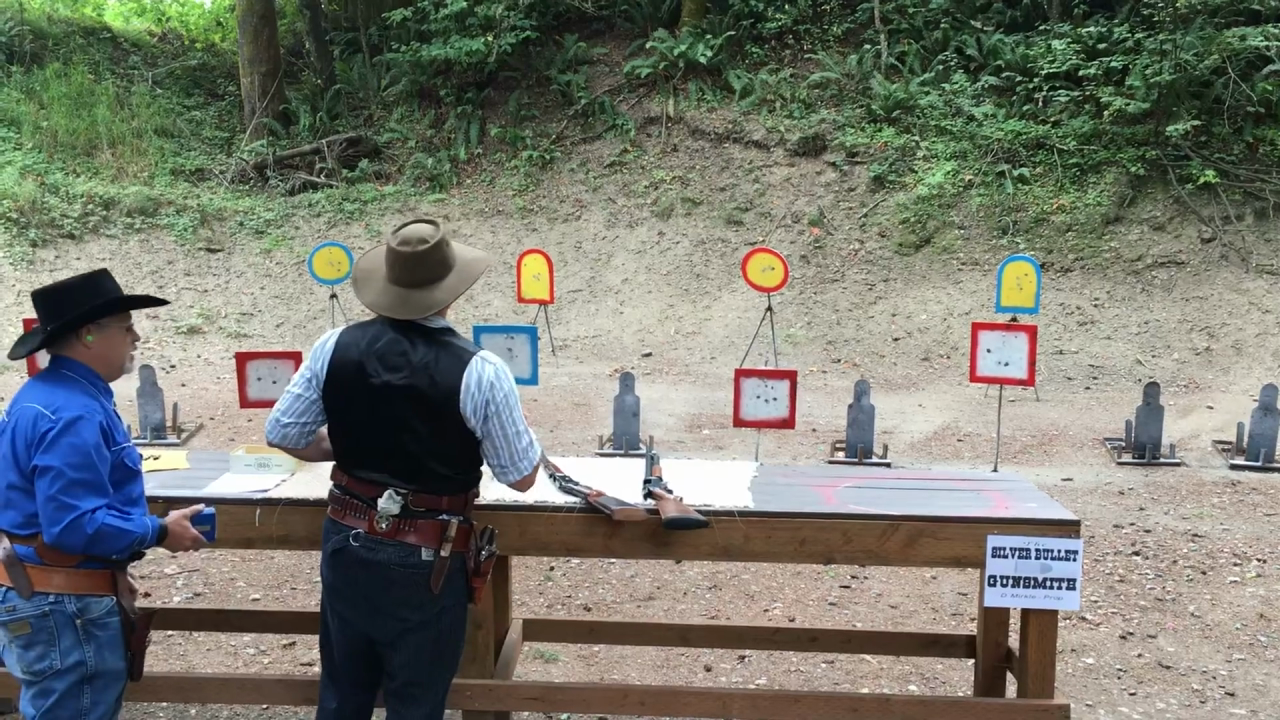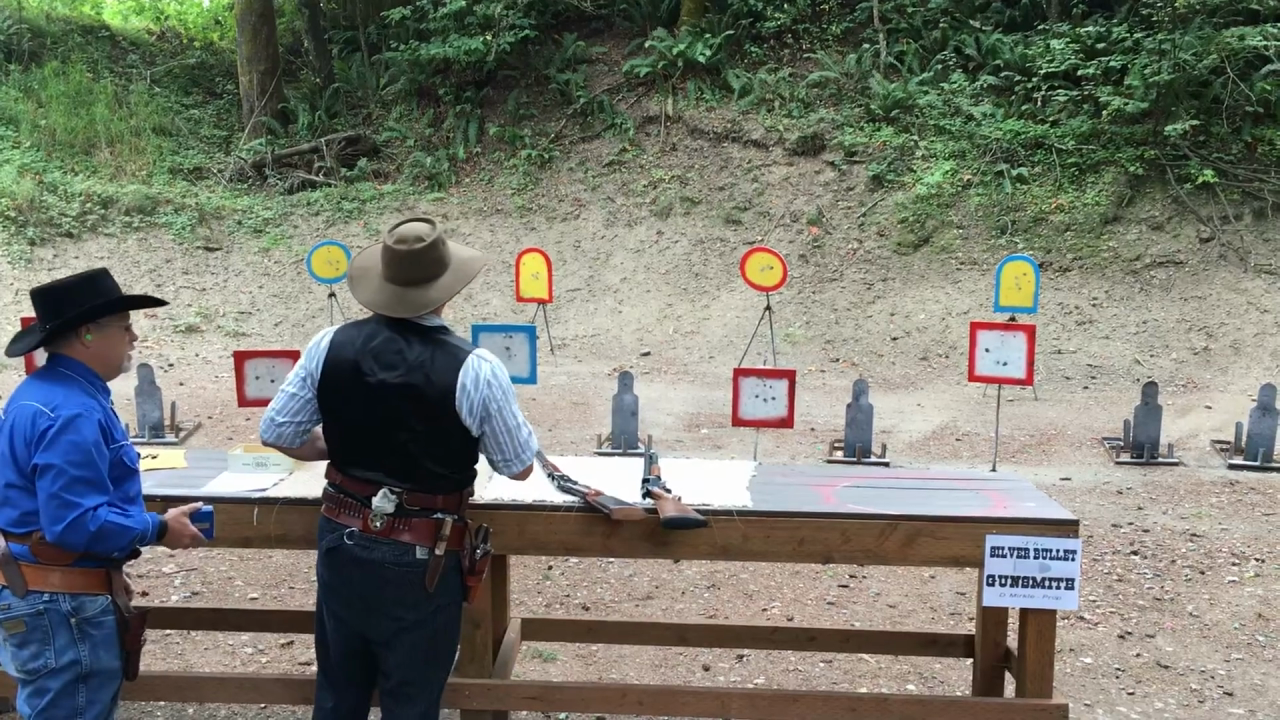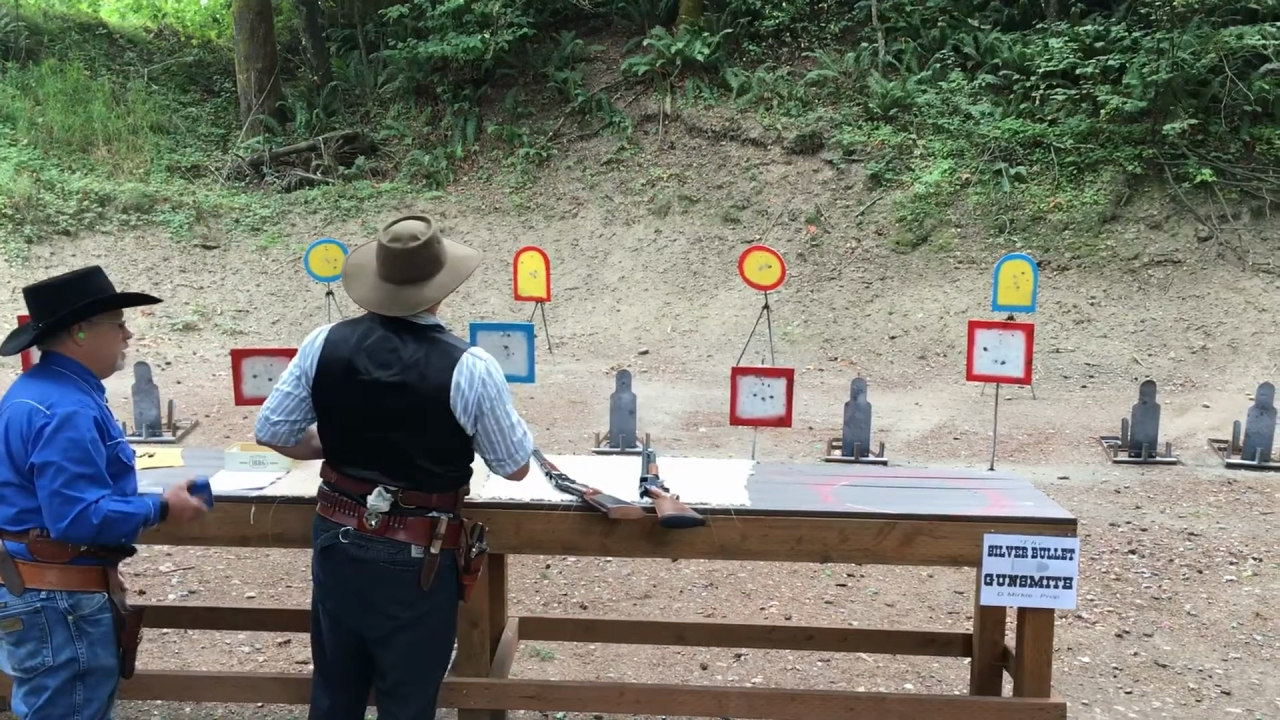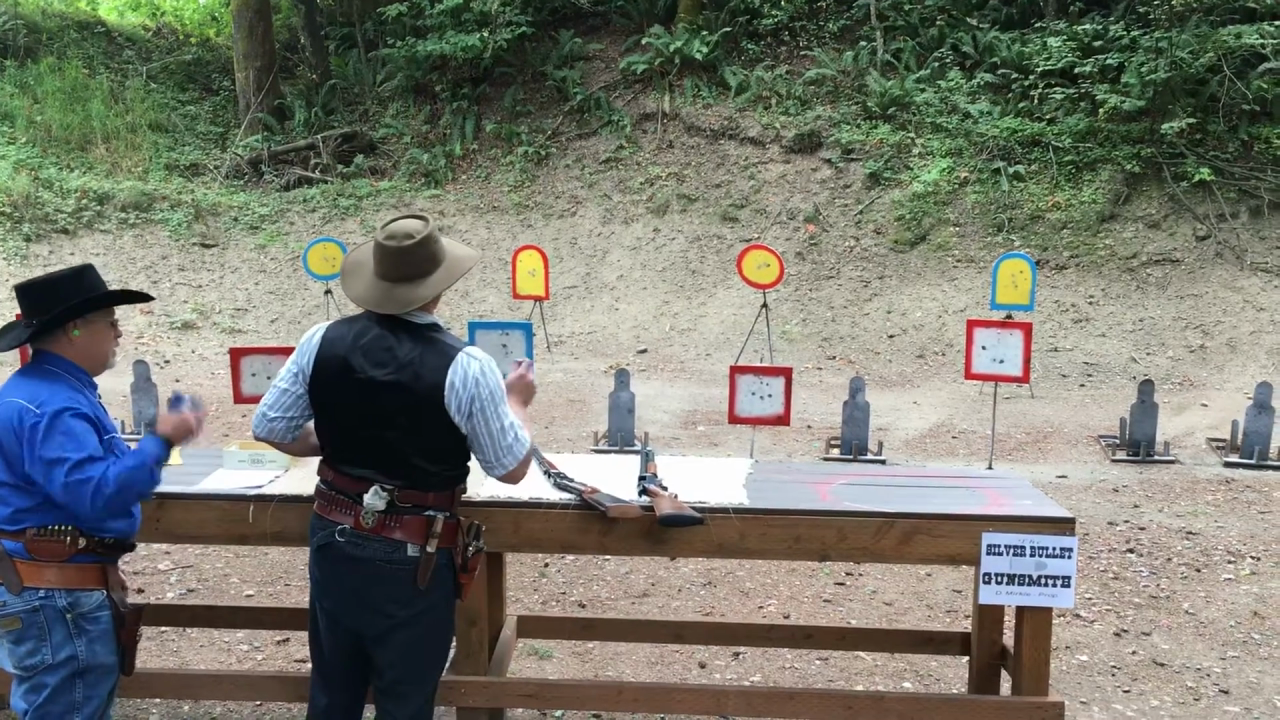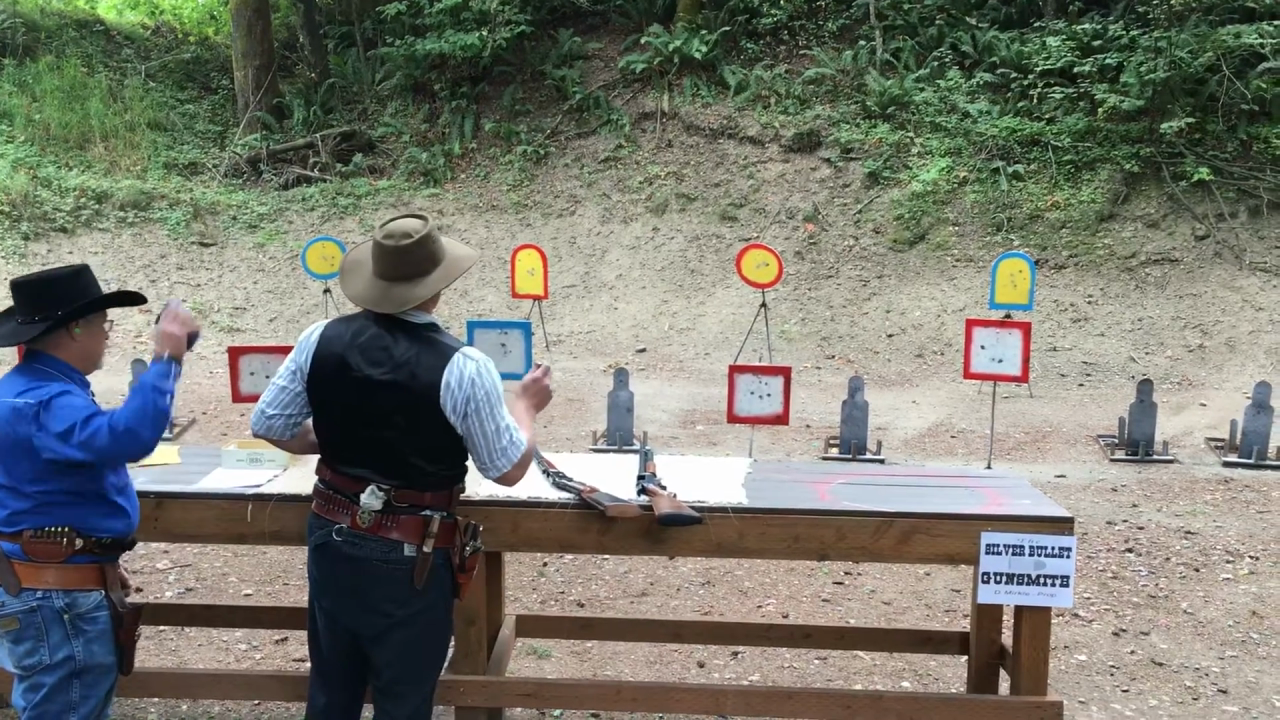
dt=0.2s
person 1, frame 1
left shoulder: (336, 347)
right shoulder: (480, 371)
left elbow: (283, 434)
right elbow: (522, 476)
right wrist: (508, 420)
left hip: (347, 542)
right hip: (426, 561)
person 1, frame 2
left shoulder: (331, 345)
right shoulder: (476, 369)
left elbow: (278, 434)
right elbow: (520, 465)
right wrist: (495, 409)
left hip: (342, 541)
right hip: (421, 559)
person 1, frame 3
left shoulder: (325, 343)
right shoulder: (471, 368)
left elbow: (273, 433)
right elbow: (516, 465)
right wrist: (493, 406)
left hip: (337, 539)
right hip: (416, 557)
person 1, frame 4
left shoulder: (323, 341)
right shoulder: (466, 367)
left elbow: (270, 429)
right elbow: (512, 467)
right wrist: (515, 402)
left hip: (335, 537)
right hip: (413, 556)
person 1, frame 5
left shoulder: (322, 339)
right shoulder: (464, 367)
left elbow: (269, 426)
right elbow: (509, 468)
right wrist: (526, 405)
left hip: (332, 535)
right hip: (412, 555)
person 2, frame 1
left shoulder: (45, 394)
right shoulder: (72, 415)
right elbow: (74, 525)
left wrist: (113, 572)
right wrist: (159, 532)
left hip: (44, 595)
right hip: (68, 605)
person 2, frame 2
left shoulder: (45, 392)
right shoulder: (70, 412)
right elbow: (77, 522)
left wrist: (108, 572)
right wrist: (159, 528)
left hip: (44, 593)
right hip: (62, 602)
person 2, frame 3
left shoulder: (41, 390)
right shoulder: (64, 410)
right elbow: (81, 516)
left wrist: (103, 572)
right wrist: (162, 507)
left hip: (46, 590)
right hip: (58, 600)
person 2, frame 4
left shoulder: (39, 389)
right shoulder: (52, 406)
right elbow: (99, 493)
left wrist: (102, 566)
right wrist: (160, 441)
left hip: (54, 586)
right hip: (58, 595)
person 2, frame 5
right shoulder: (43, 404)
right elbow: (124, 436)
left wrist: (101, 563)
right wrist: (166, 359)
left hip: (58, 584)
right hip: (57, 595)
